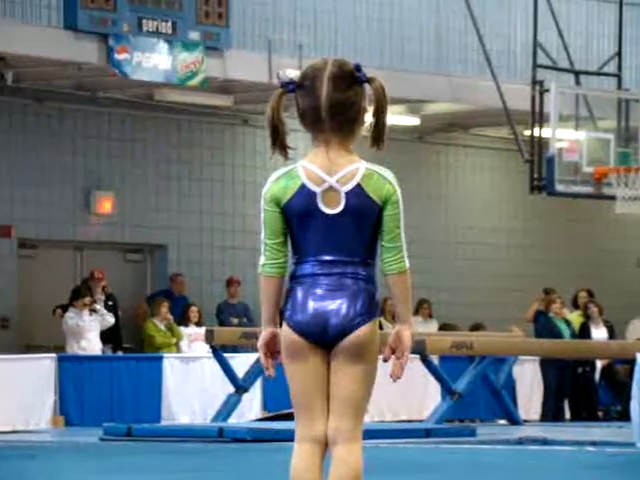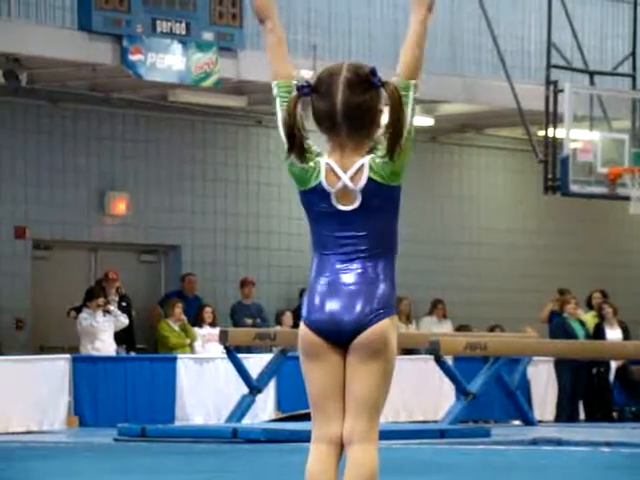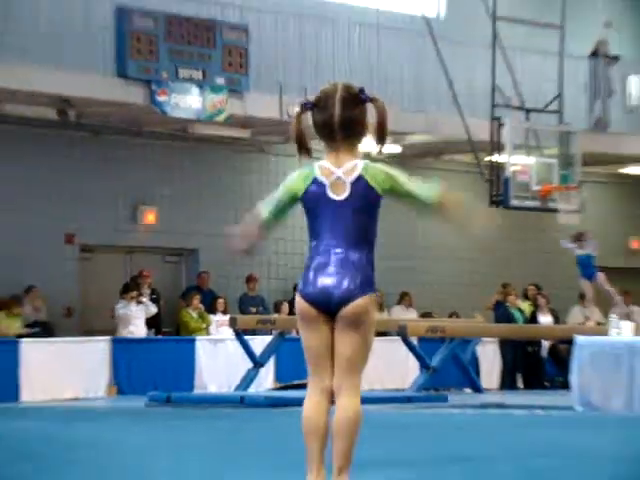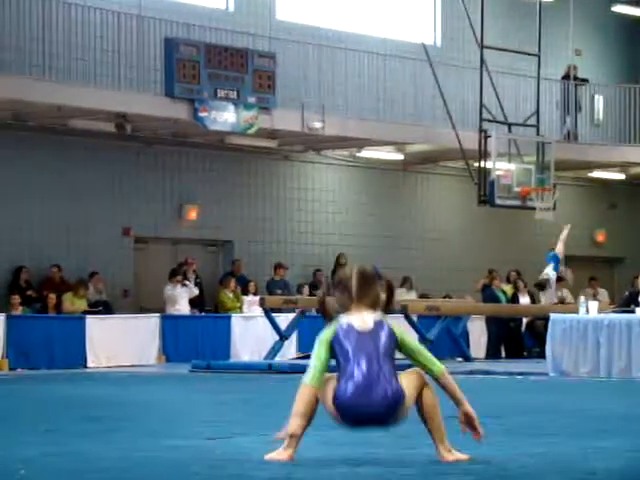
dt=0.7s
person 1, frame 1
left shoulder: (281, 184)
right shoulder: (381, 183)
left elbow: (272, 262)
right elbow: (395, 260)
left wrist: (268, 325)
right wrist: (404, 323)
left hip: (303, 313)
right hip: (356, 313)
left knee: (309, 436)
right knee: (345, 436)
person 1, frame 2
left shoulder: (305, 171)
right shoulder: (387, 168)
left elbow: (284, 93)
right elbow: (406, 88)
left hip: (319, 311)
right hip: (372, 311)
left knee: (324, 436)
right knee: (361, 436)
person 1, frame 3
left shoulder: (302, 178)
right shoulder: (377, 175)
left elbow: (265, 213)
right elbow: (431, 194)
left wrist: (246, 235)
right wrist: (470, 216)
left hip: (314, 285)
right hip: (356, 286)
left knee: (318, 389)
right knee: (347, 390)
person 1, frame 4
left shoulder: (330, 331)
right shoulder: (391, 329)
left elbow: (312, 378)
right elbow: (436, 368)
left wrist: (296, 419)
right wrist: (463, 405)
left hip: (349, 409)
right hip: (387, 409)
left knee: (317, 382)
right knee: (418, 375)
left ankle: (288, 449)
right ankle: (444, 449)
